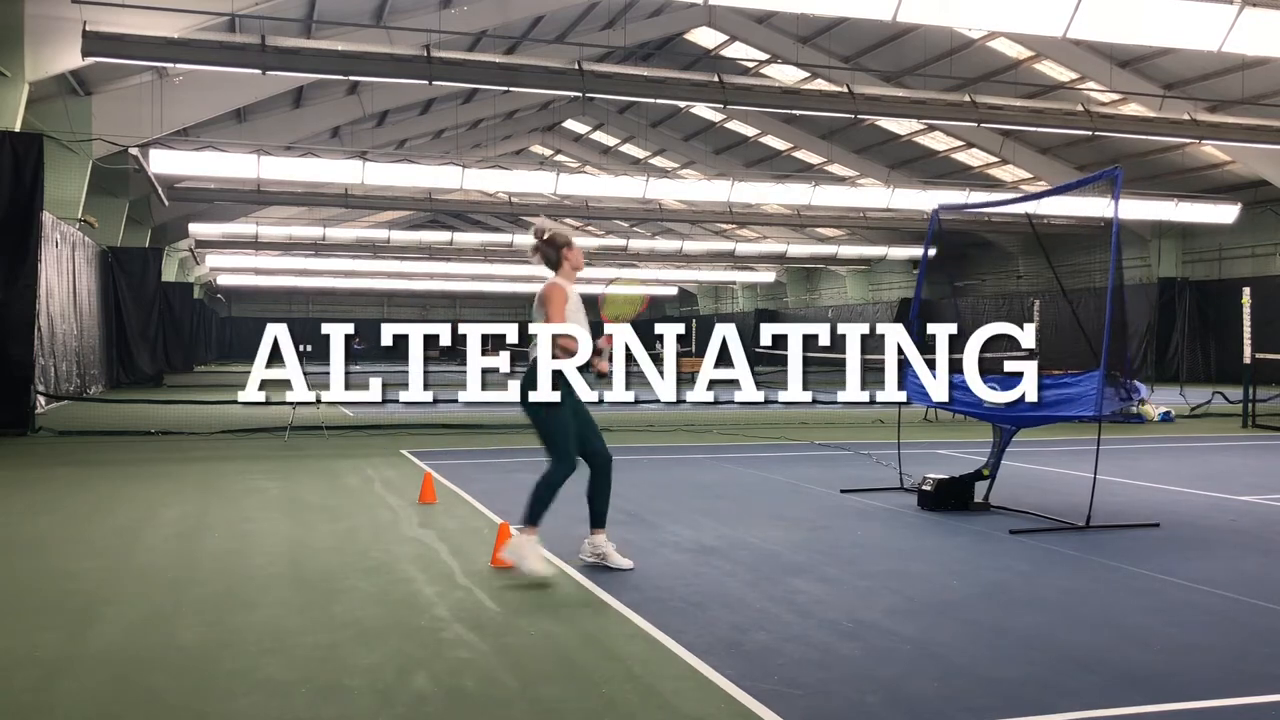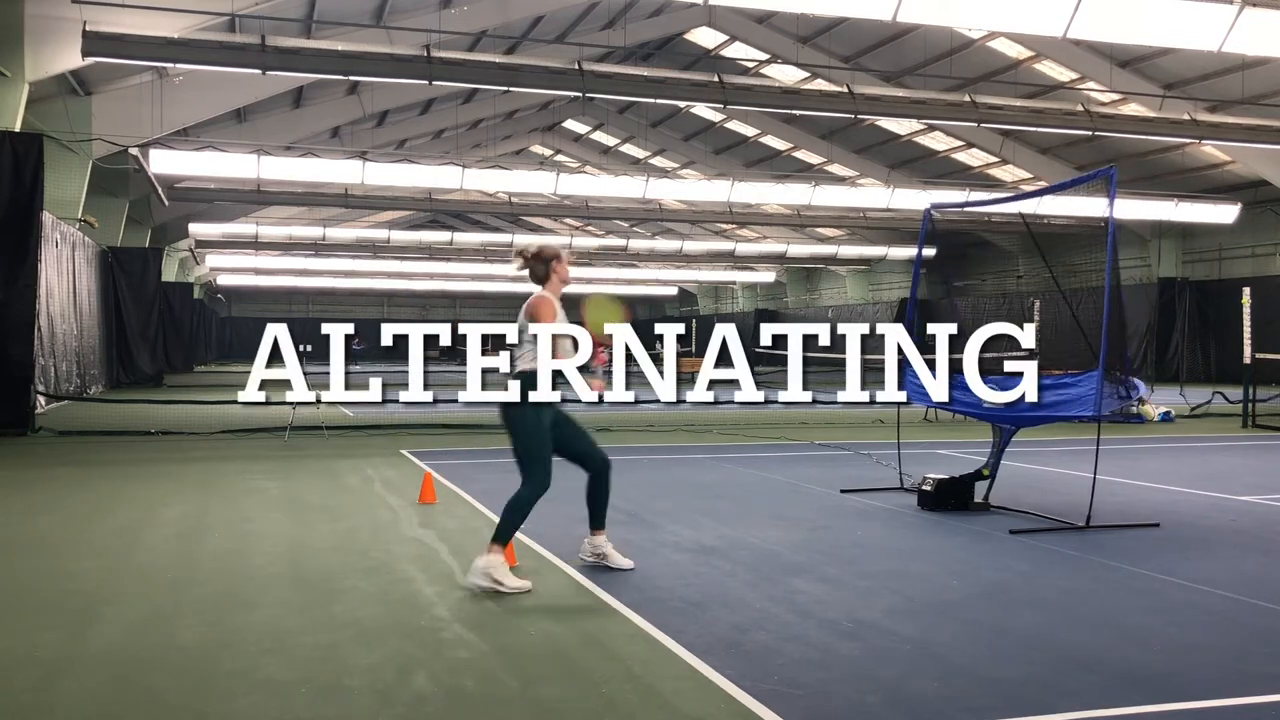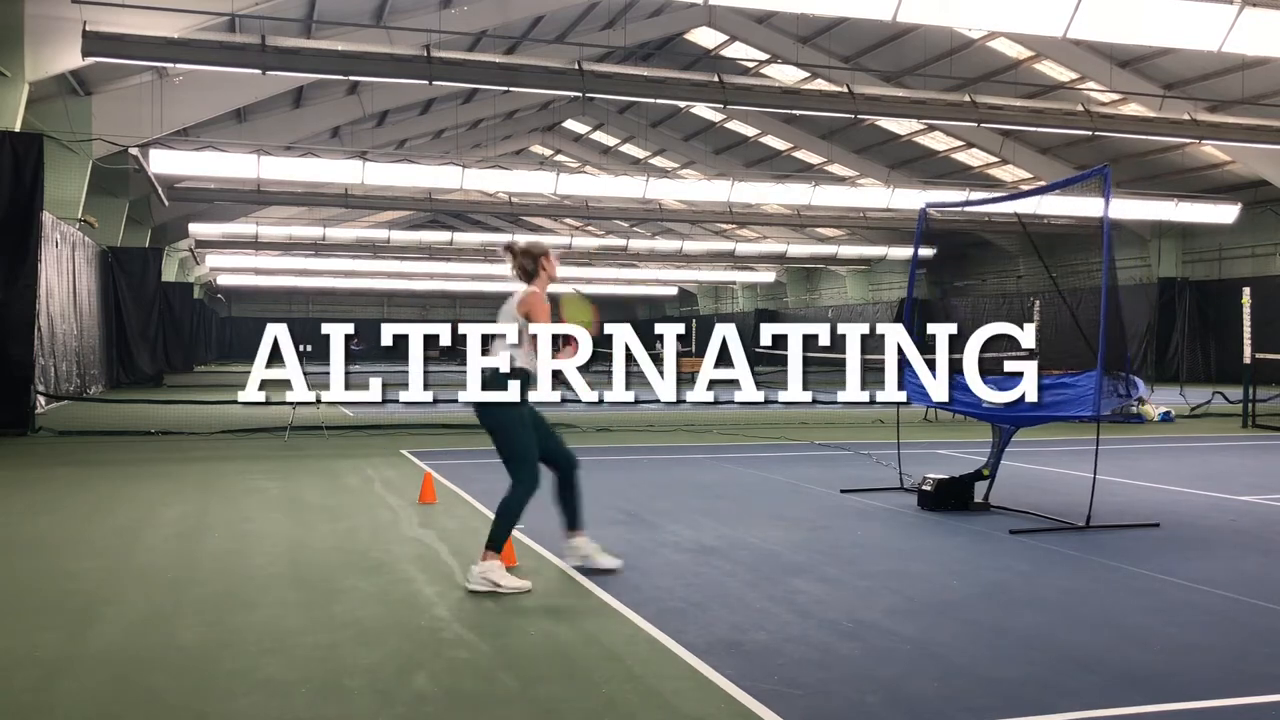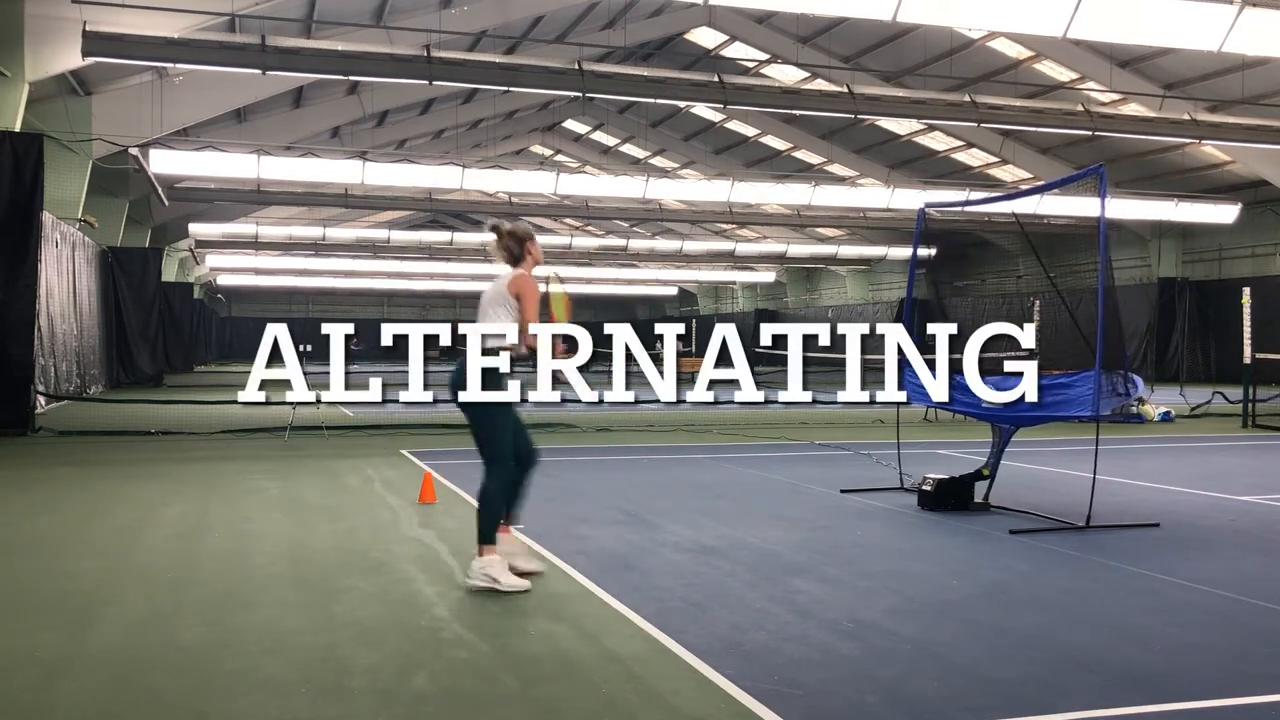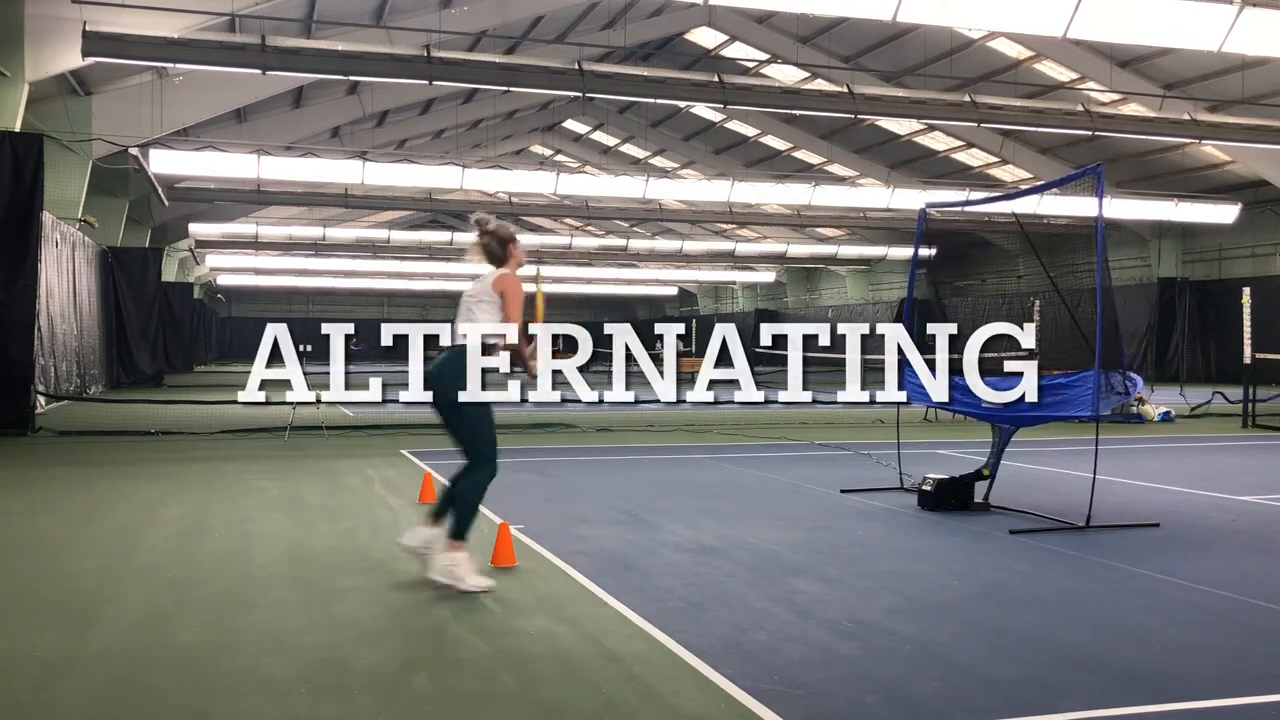
dt=0.1s
person 1, frame 1
left shoulder: (568, 291)
right shoulder: (555, 288)
right elbow: (560, 342)
left wrist: (596, 348)
right wrist: (595, 363)
left hip: (561, 386)
left knee: (602, 459)
right knee: (564, 462)
left ankle: (596, 543)
right ankle: (524, 540)
person 1, frame 2
left shoulder: (548, 303)
right shoulder: (545, 302)
right elbow: (558, 358)
right wrist: (589, 372)
left hip: (541, 402)
right hip: (525, 400)
left knee: (598, 463)
right knee: (538, 479)
left ankle: (596, 544)
right ankle: (490, 562)
person 1, frame 3
left shoulder: (522, 299)
right shoulder: (535, 298)
left wrist: (565, 355)
right wrist: (570, 354)
left hip: (509, 395)
right hip: (503, 395)
left knee: (565, 465)
right knee: (526, 481)
left ankle: (578, 545)
right ankle: (488, 566)
person 1, frame 4
left shoulder: (500, 284)
right shoulder: (525, 282)
right elbow: (531, 341)
left wrist: (533, 353)
left hip: (476, 374)
right hip: (484, 377)
left knee: (525, 457)
right knee: (499, 467)
left ankle: (503, 538)
right ankle: (486, 560)
person 1, frame 5
left shoulder: (480, 284)
right shoulder: (509, 280)
right elbow: (513, 337)
left wrist: (519, 354)
right wrist: (528, 362)
left hip: (445, 372)
right hip: (461, 374)
left knee: (479, 460)
right knee: (485, 465)
left ankle: (427, 531)
right ankle: (452, 557)
